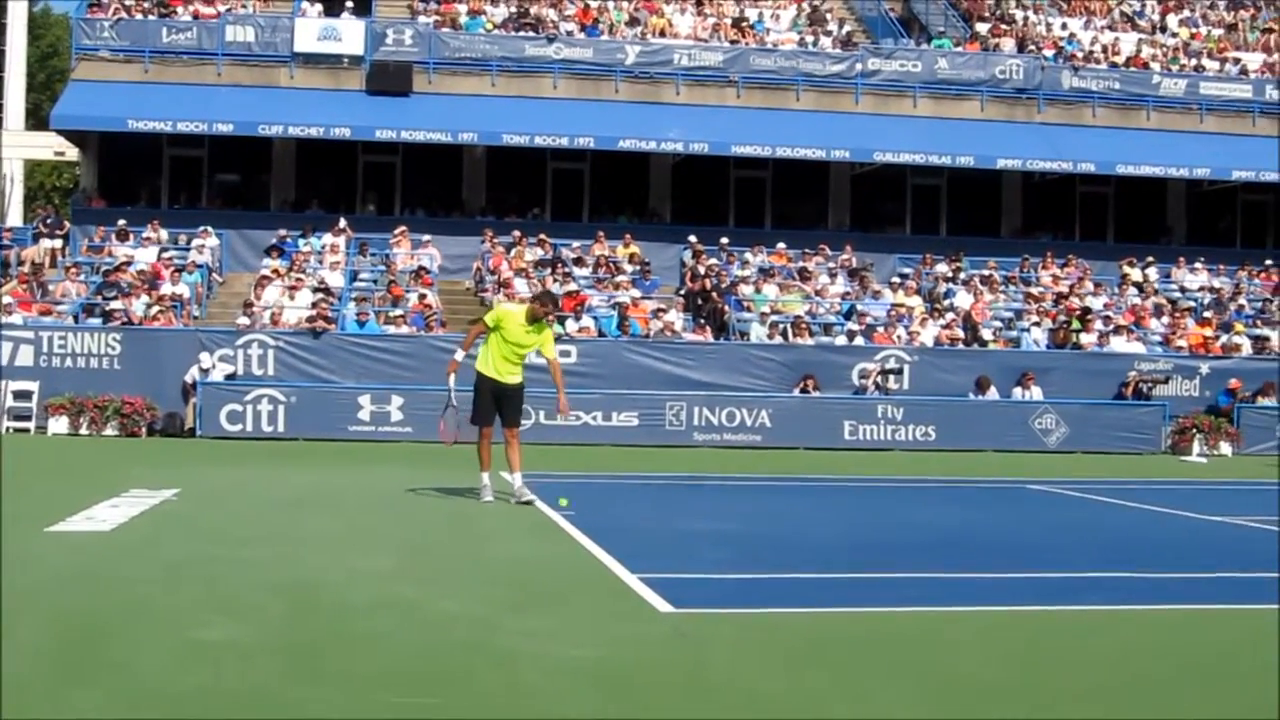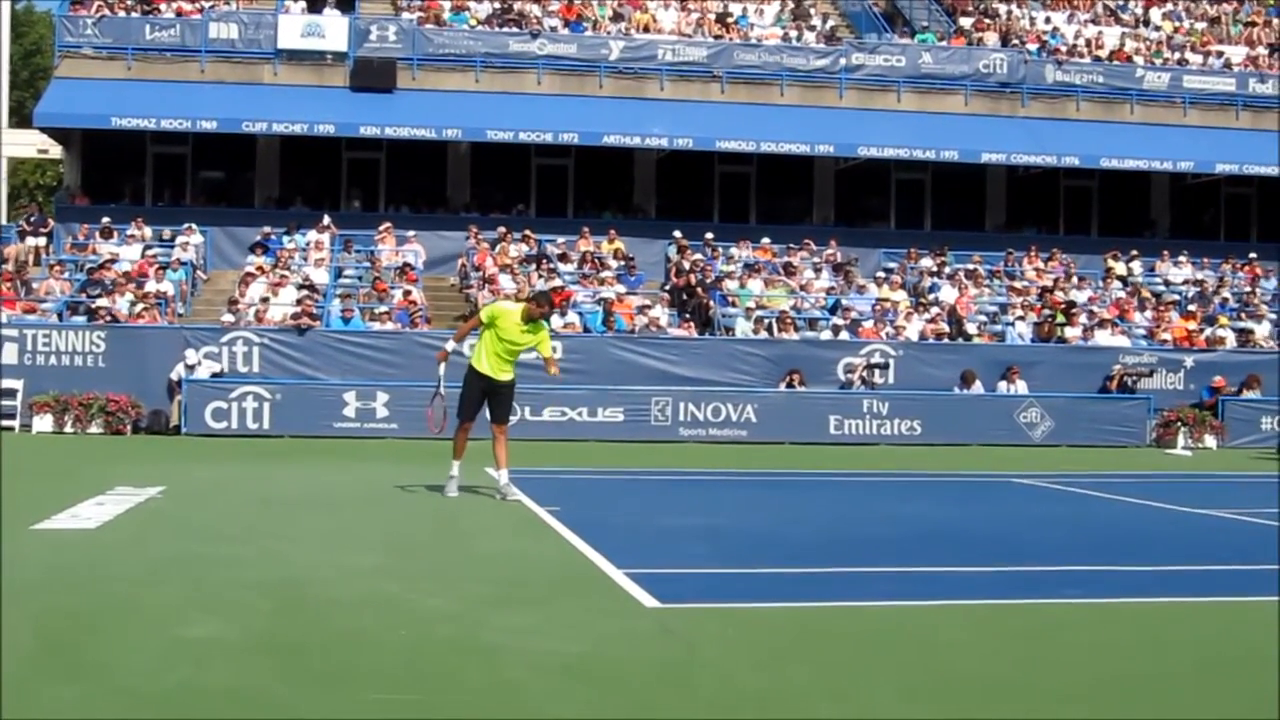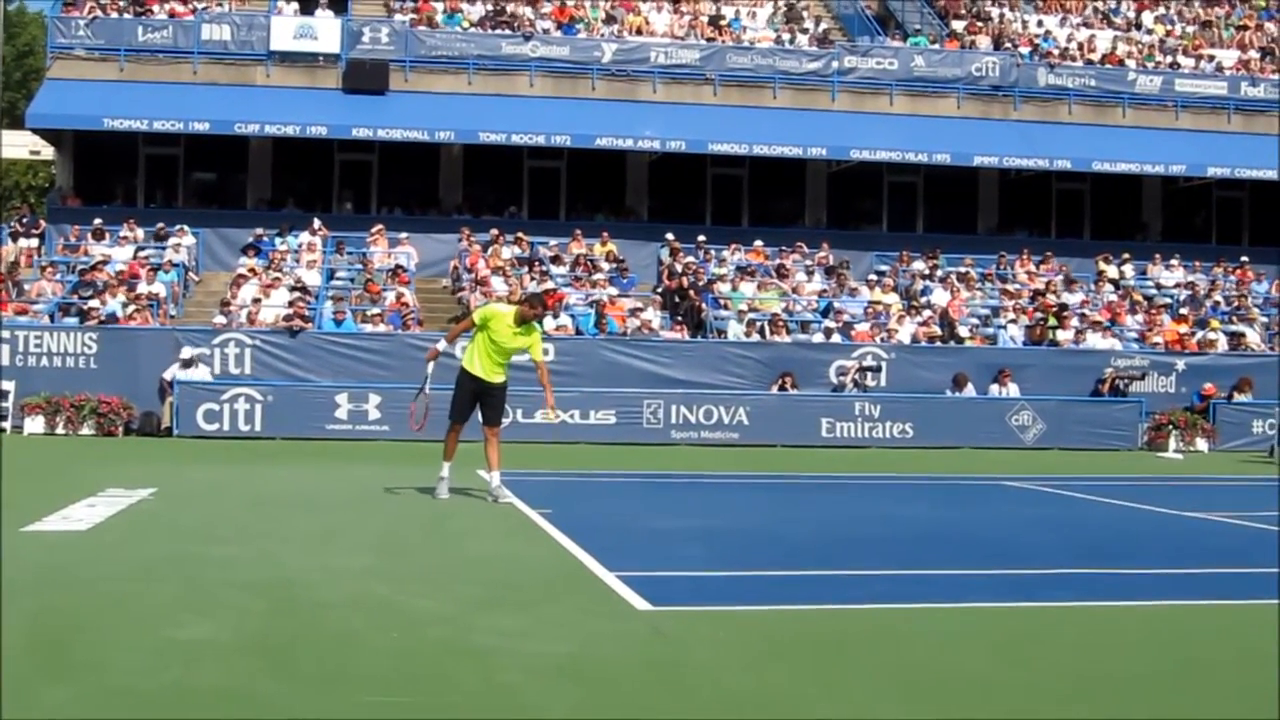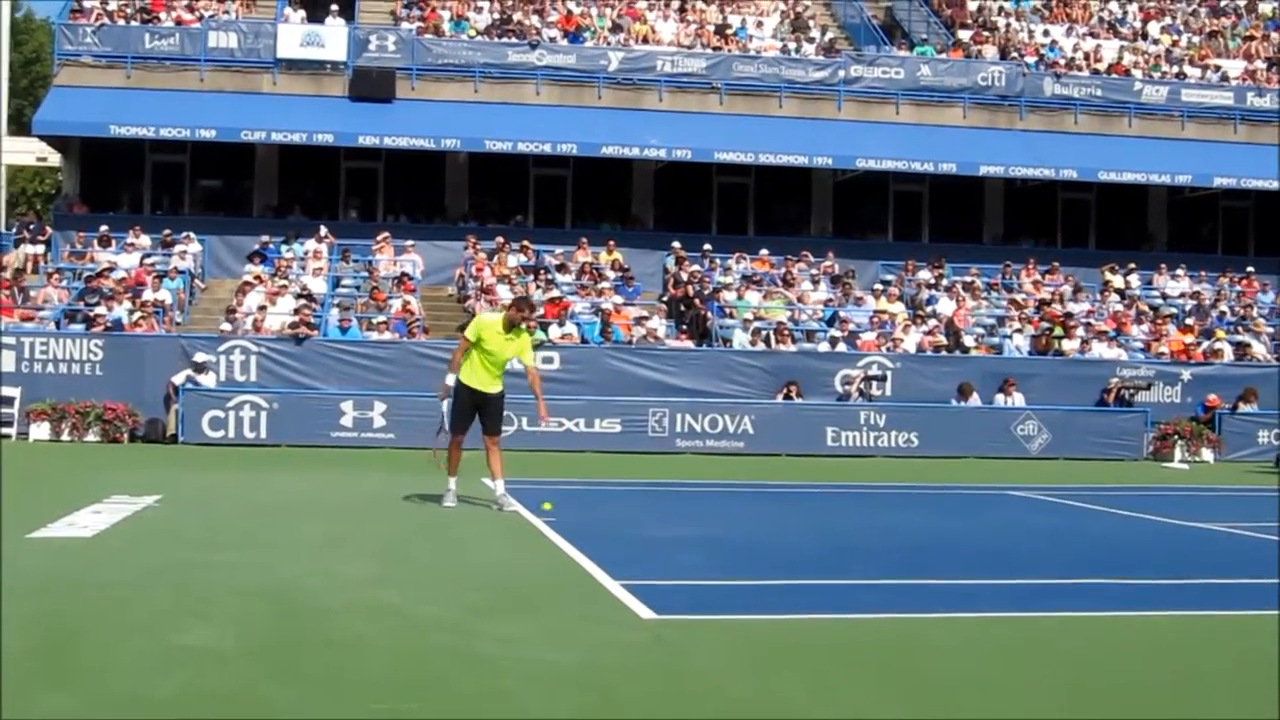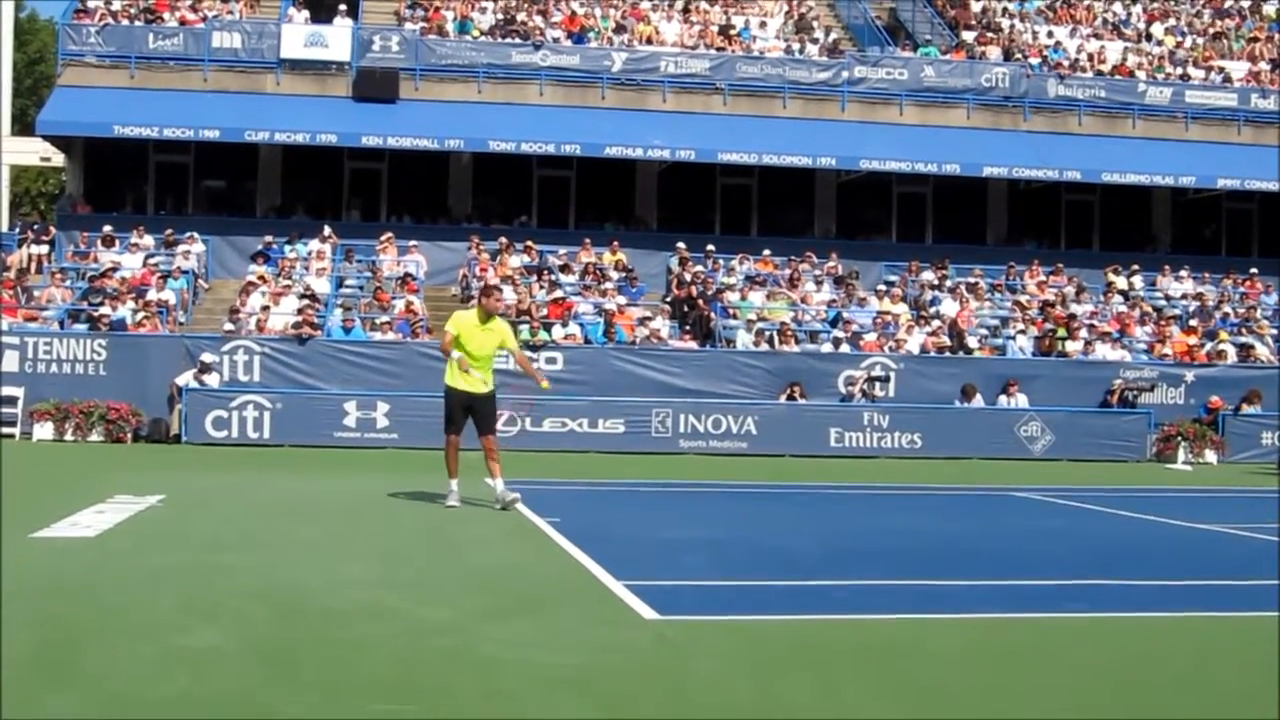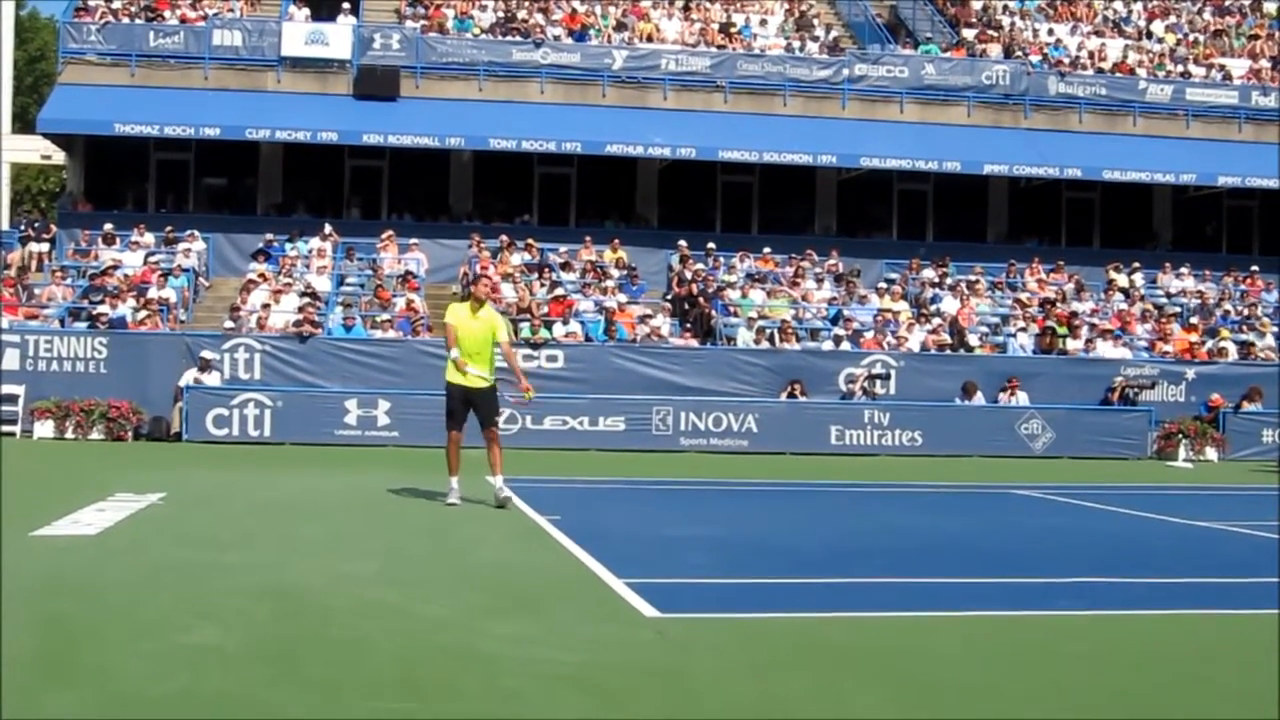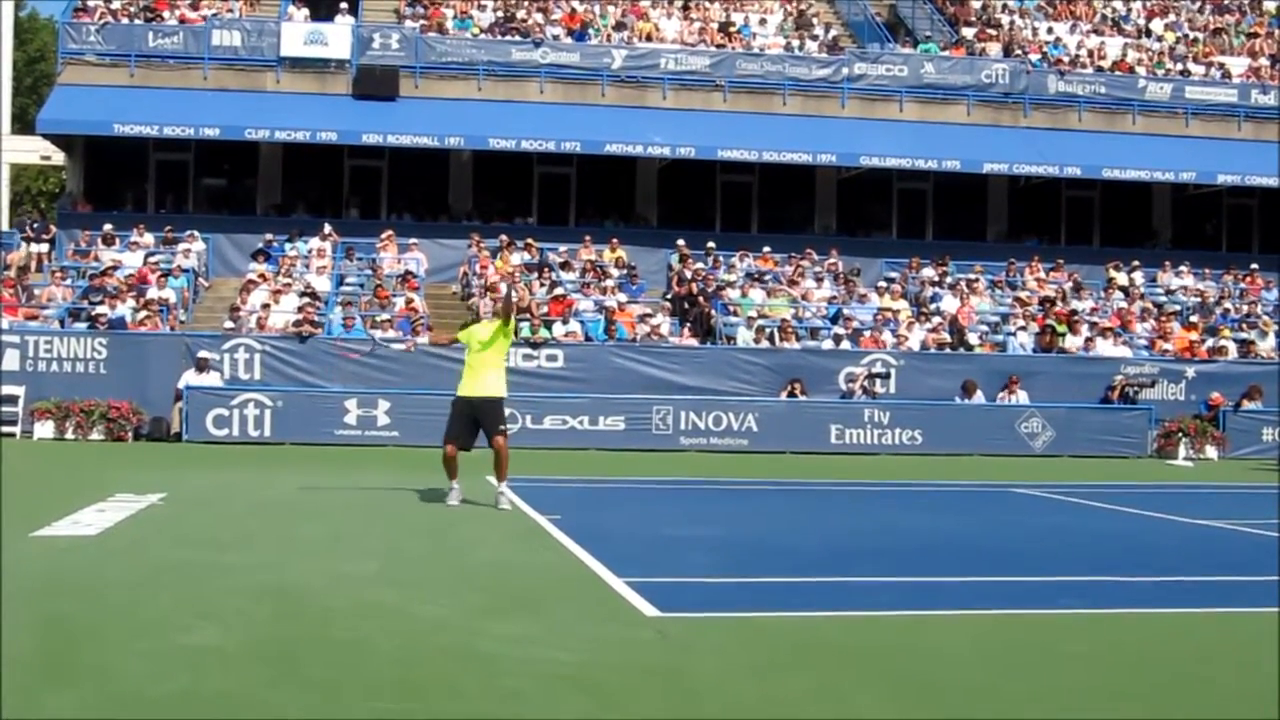
dt=0.4s
person 1, frame 1
left shoulder: (545, 331)
right shoulder: (505, 311)
left elbow: (553, 362)
right elbow: (476, 331)
left wrist: (561, 394)
right wrist: (457, 358)
left hip: (513, 383)
right hip: (487, 377)
left knee: (512, 434)
right knee: (485, 432)
left ankle: (518, 486)
right ankle: (485, 483)
person 1, frame 2
left shoulder: (540, 331)
right shoulder: (501, 309)
left elbow: (549, 358)
right elbow: (470, 325)
left wrist: (552, 368)
right wrist: (448, 348)
left hip: (504, 380)
right hip: (478, 373)
left knee: (500, 431)
right knee: (465, 425)
left ankle: (504, 482)
right ankle: (454, 474)
person 1, frame 3
left shoulder: (533, 334)
right shoulder: (494, 311)
left elbow: (540, 366)
right elbow: (463, 326)
left wrist: (548, 393)
right wrist: (439, 348)
left hip: (496, 382)
right hip: (470, 375)
left knee: (493, 432)
right knee: (456, 426)
left ankle: (495, 484)
right ankle: (444, 476)
person 1, frame 4
left shoulder: (523, 338)
right shoulder: (483, 321)
left elbow: (531, 372)
right elbow: (461, 350)
left wrist: (540, 402)
right wrist: (449, 380)
left hip: (493, 392)
right hip: (467, 387)
left knee: (493, 442)
right knee: (457, 438)
left ankle: (500, 493)
right ankle: (451, 488)
person 1, frame 5
left shoulder: (501, 327)
right shoulder: (460, 318)
left elbow: (518, 355)
right elbow: (444, 344)
left wrist: (537, 376)
right wrist: (457, 356)
left hip: (484, 391)
right hip: (457, 388)
left knee: (489, 441)
right knee: (452, 439)
left ankle: (500, 491)
right ankle: (453, 489)
person 1, frame 6
left shoulder: (494, 317)
right shoulder: (454, 310)
left elbow: (506, 349)
right elbow: (449, 336)
left wrist: (521, 378)
right wrist: (456, 356)
left hip: (484, 384)
right hip: (457, 383)
left knee: (492, 434)
right knee: (454, 436)
left ankle: (499, 487)
right ankle: (454, 487)
person 1, frame 7
left shoulder: (506, 326)
right shoulder: (475, 328)
left elbow: (507, 311)
right elbow: (449, 339)
left wrist: (509, 289)
left hip: (491, 396)
right hip: (465, 397)
left knee: (500, 443)
right knee: (449, 450)
left ankle: (501, 490)
right ankle: (454, 488)
